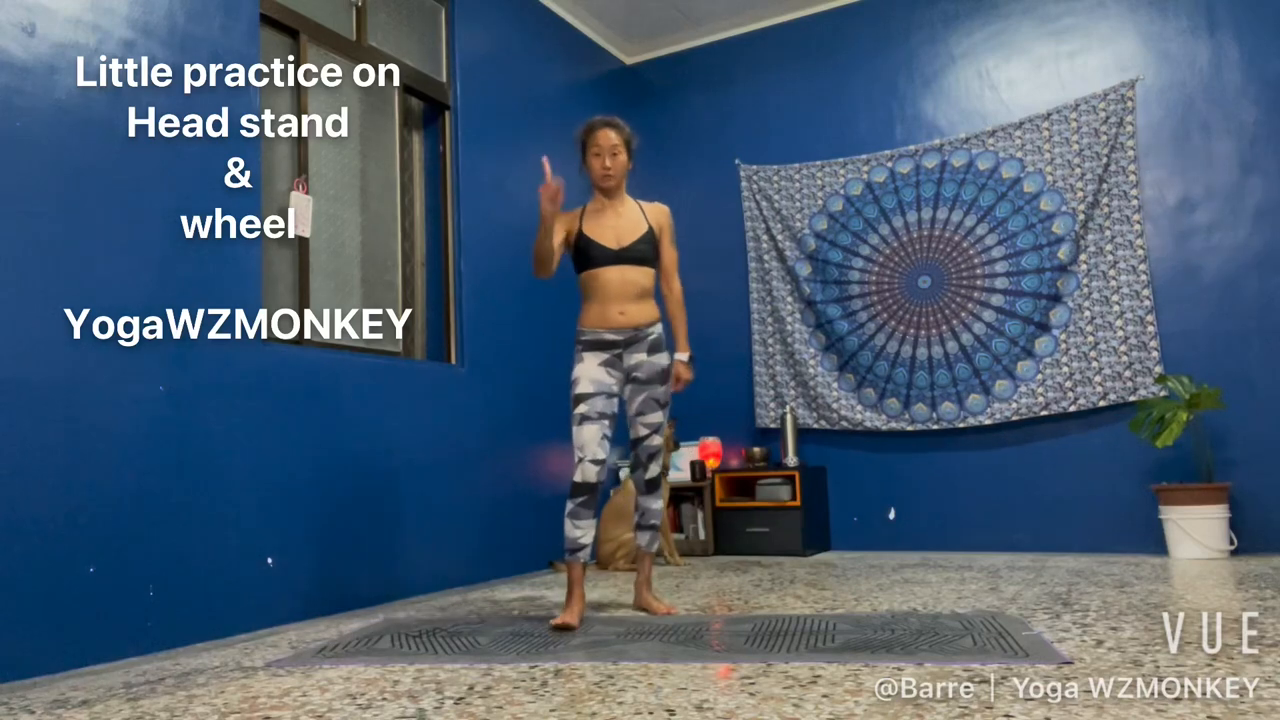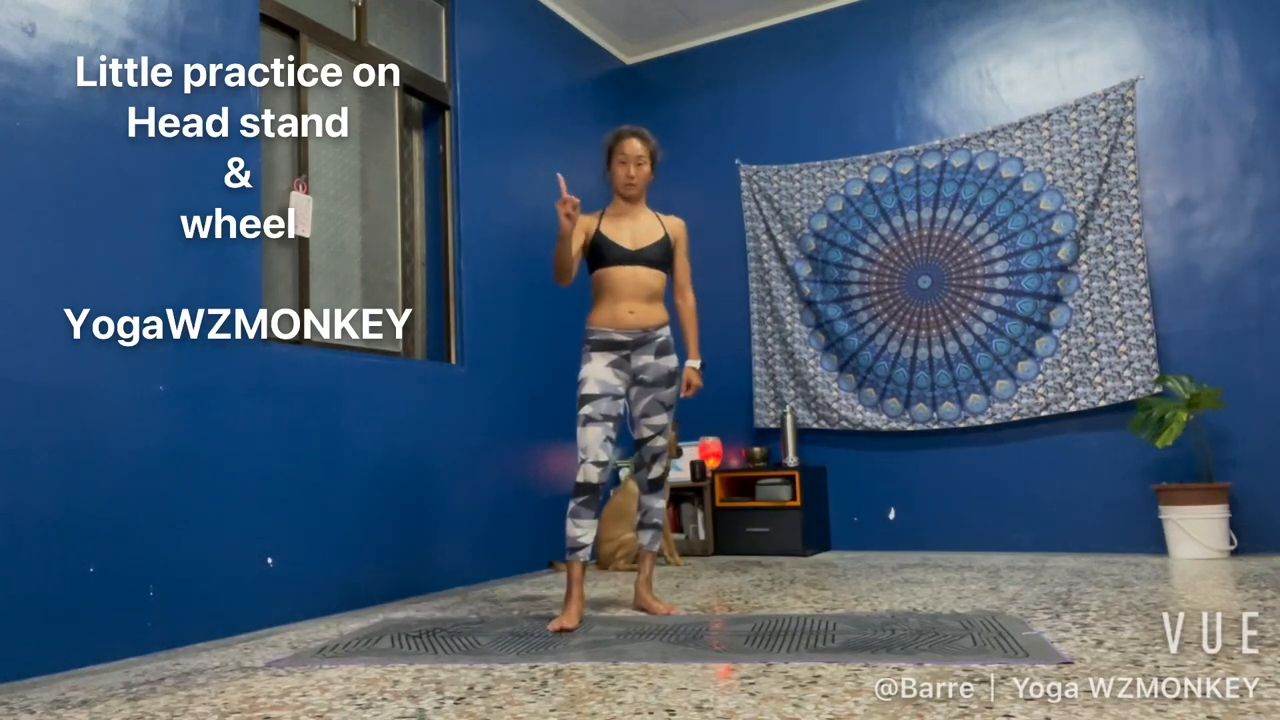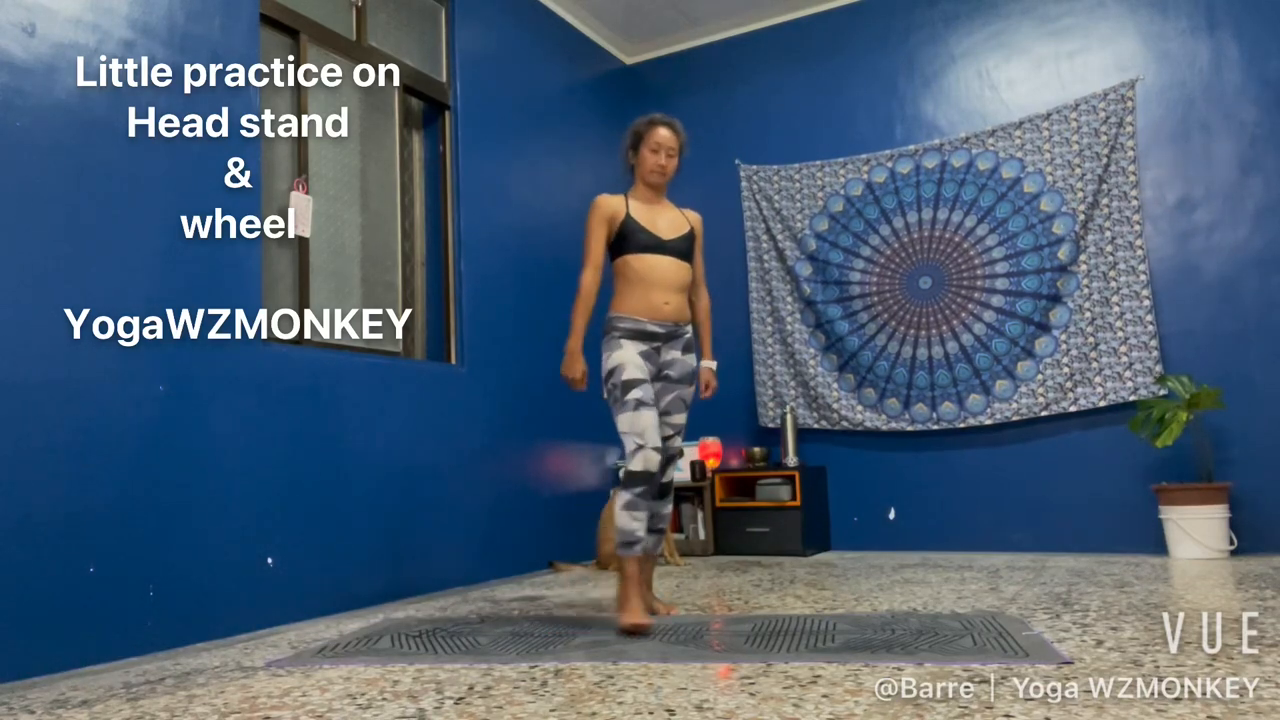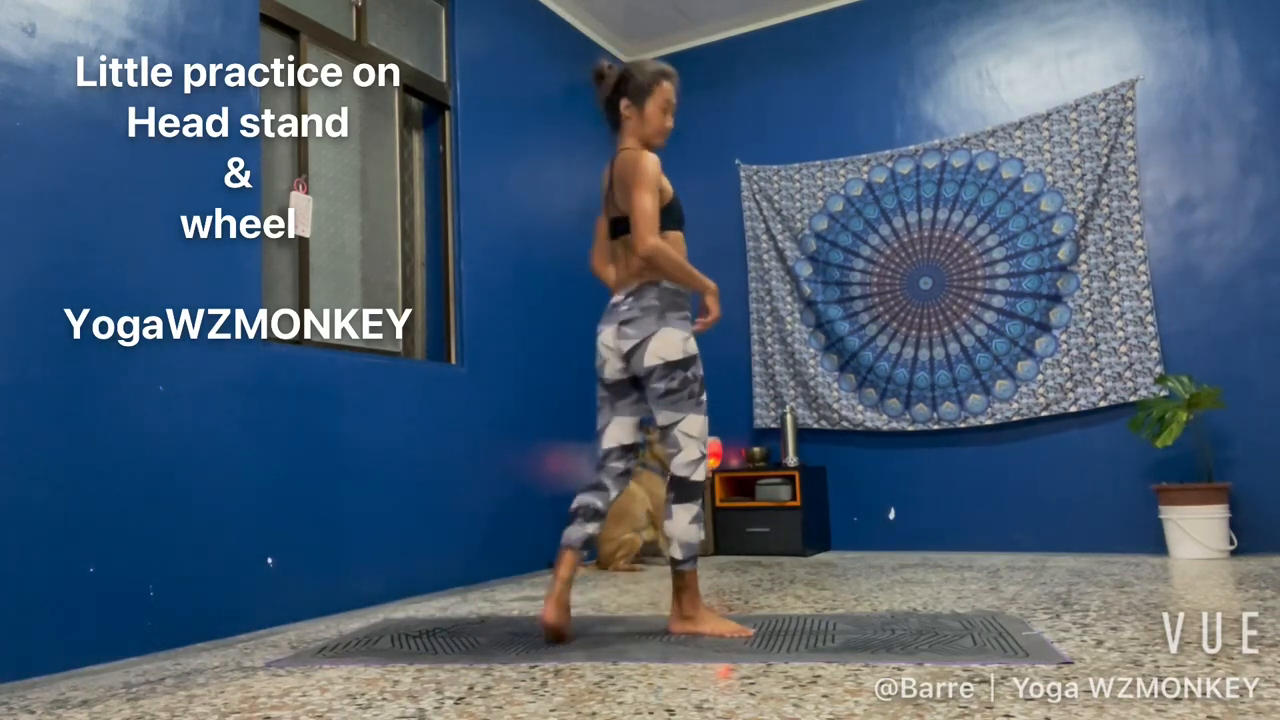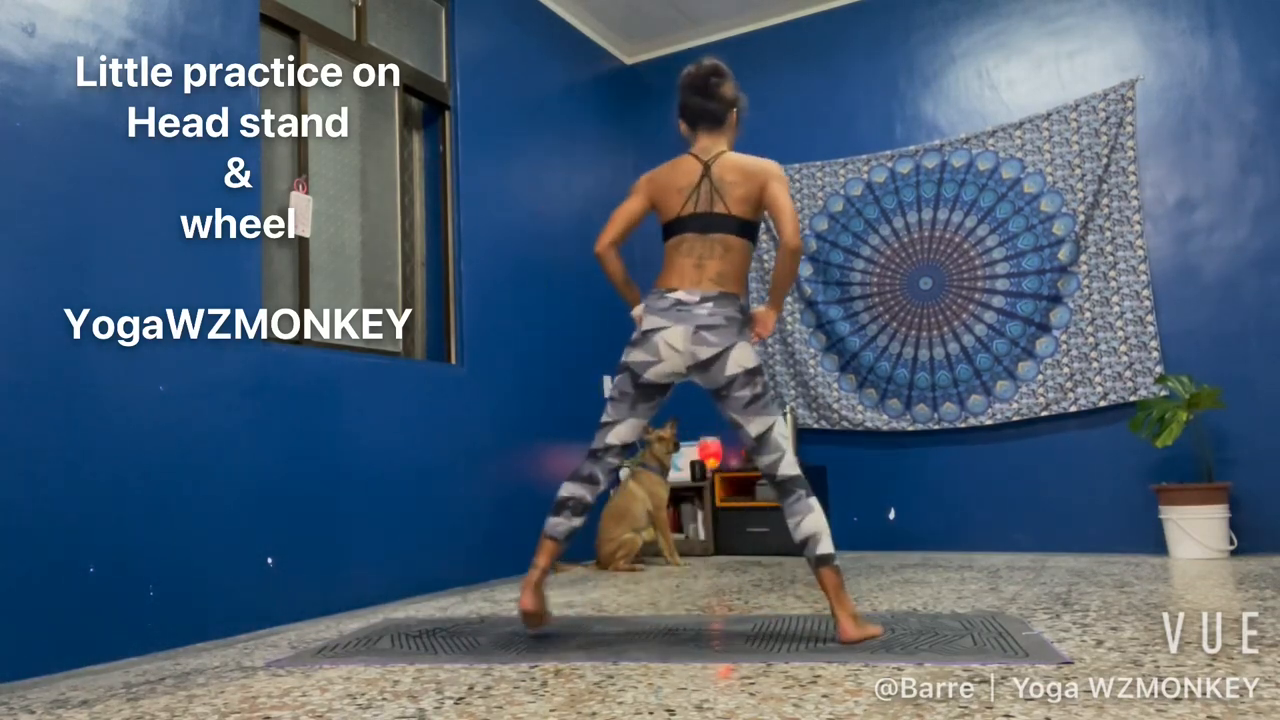
dt=1s
person 1, frame 1
left shoulder: (657, 215)
right shoulder: (570, 220)
left elbow: (673, 285)
right elbow: (542, 271)
left wrist: (681, 351)
right wrist: (547, 217)
left hip: (649, 346)
right hip: (594, 350)
left knee: (649, 466)
right knee: (588, 467)
left ankle: (644, 586)
right ankle: (575, 596)
person 1, frame 2
left shoulder: (673, 226)
right shoulder: (588, 223)
left elbow: (685, 295)
right elbow: (562, 277)
left wrist: (693, 359)
right wrist: (564, 229)
left hip: (657, 348)
right hip: (602, 349)
left knee: (653, 467)
right knee: (591, 467)
left ankle: (644, 586)
right ankle: (574, 597)
person 1, frame 3
left shoulder: (692, 220)
right shoulder: (609, 206)
left elbow: (700, 292)
right elbow: (589, 276)
left wrist: (707, 358)
right wrist: (573, 347)
left hip: (680, 344)
right hip: (629, 338)
left knee: (666, 468)
right knee: (641, 457)
left ankle: (644, 585)
right ankle: (627, 592)
person 1, frame 4
left shoulder: (615, 171)
right shoulder: (643, 162)
left elbow: (600, 259)
right elbow: (648, 244)
right wrist: (706, 285)
left hip: (618, 323)
right hip: (659, 320)
left knee: (611, 466)
right knee: (688, 464)
left ankle: (558, 598)
right ankle: (688, 608)
person 1, frame 5
left shoulder: (658, 177)
right shoulder: (762, 171)
left elbow: (604, 247)
right elbow: (792, 242)
left wrist: (638, 305)
right wrist: (773, 308)
left hip: (663, 325)
right hip: (725, 331)
left knee: (601, 457)
right knee: (785, 472)
left ankle: (534, 584)
right ankle: (845, 615)
